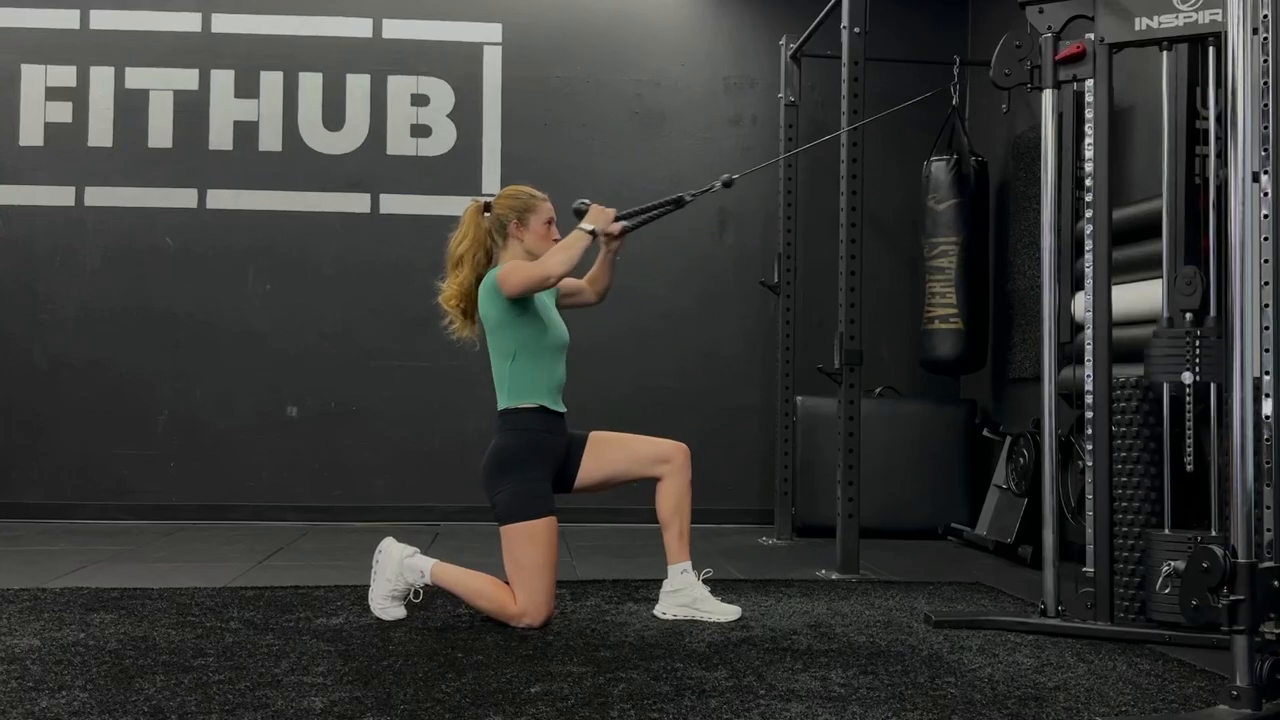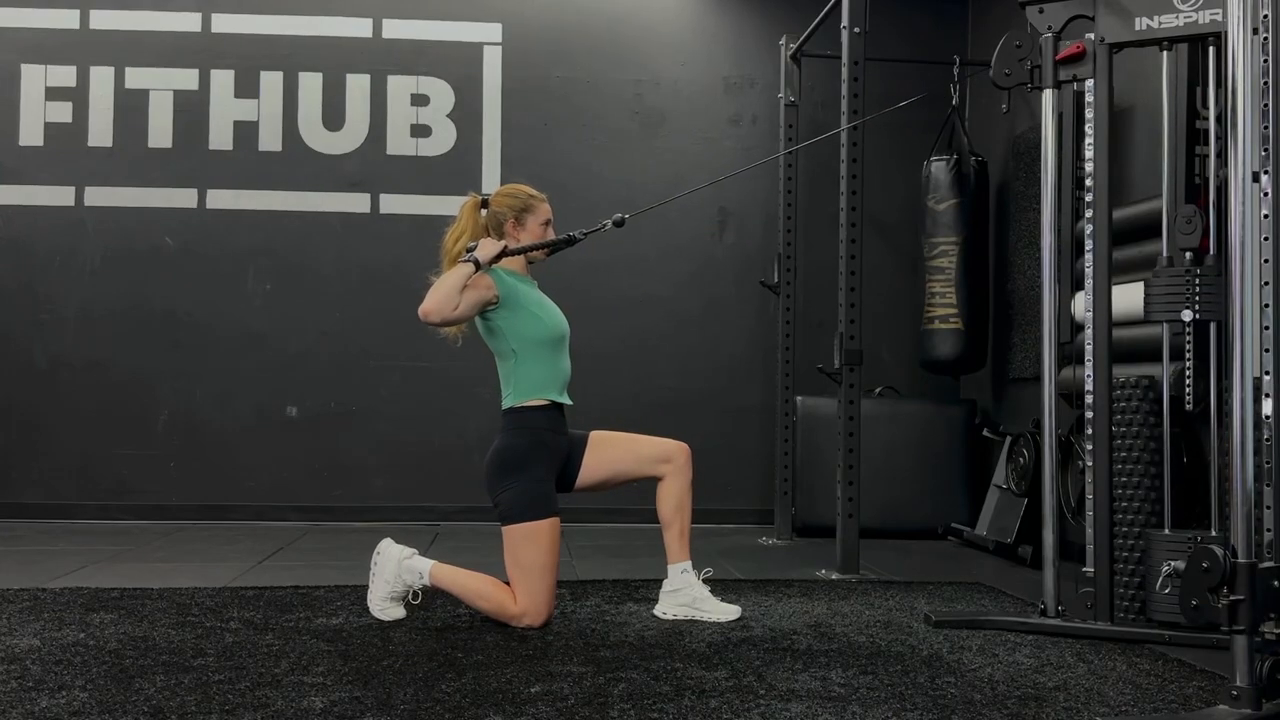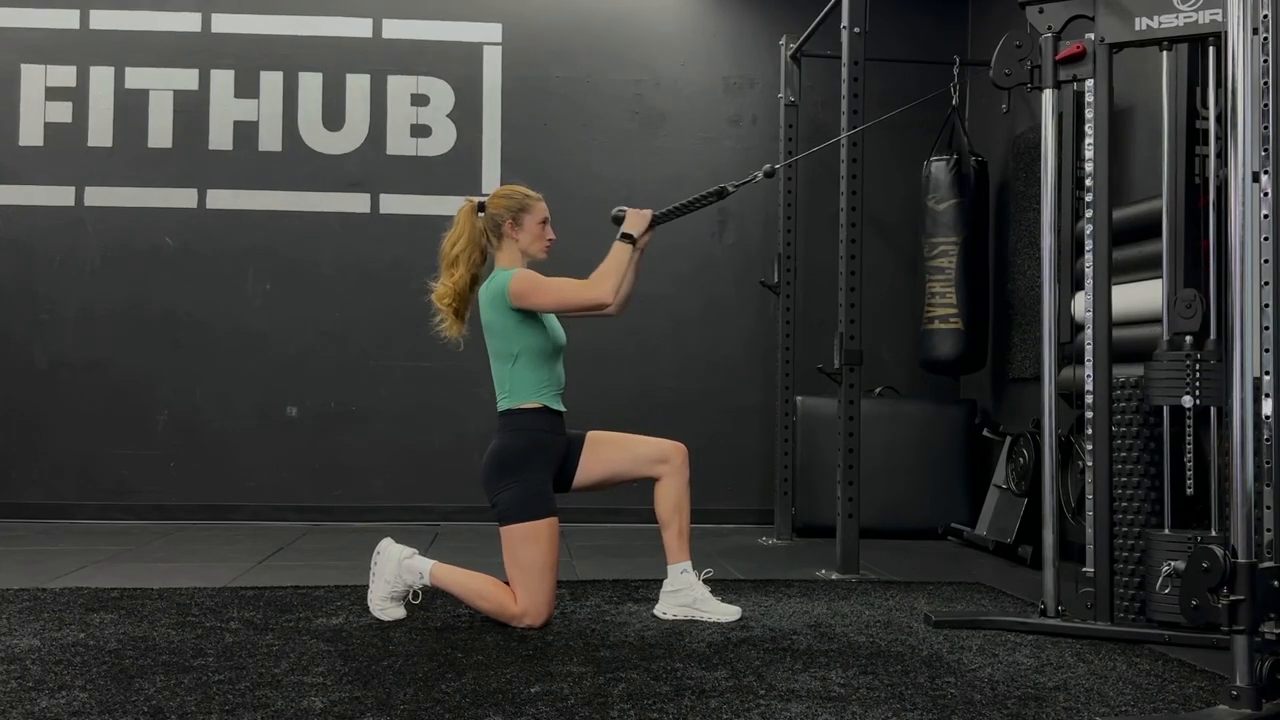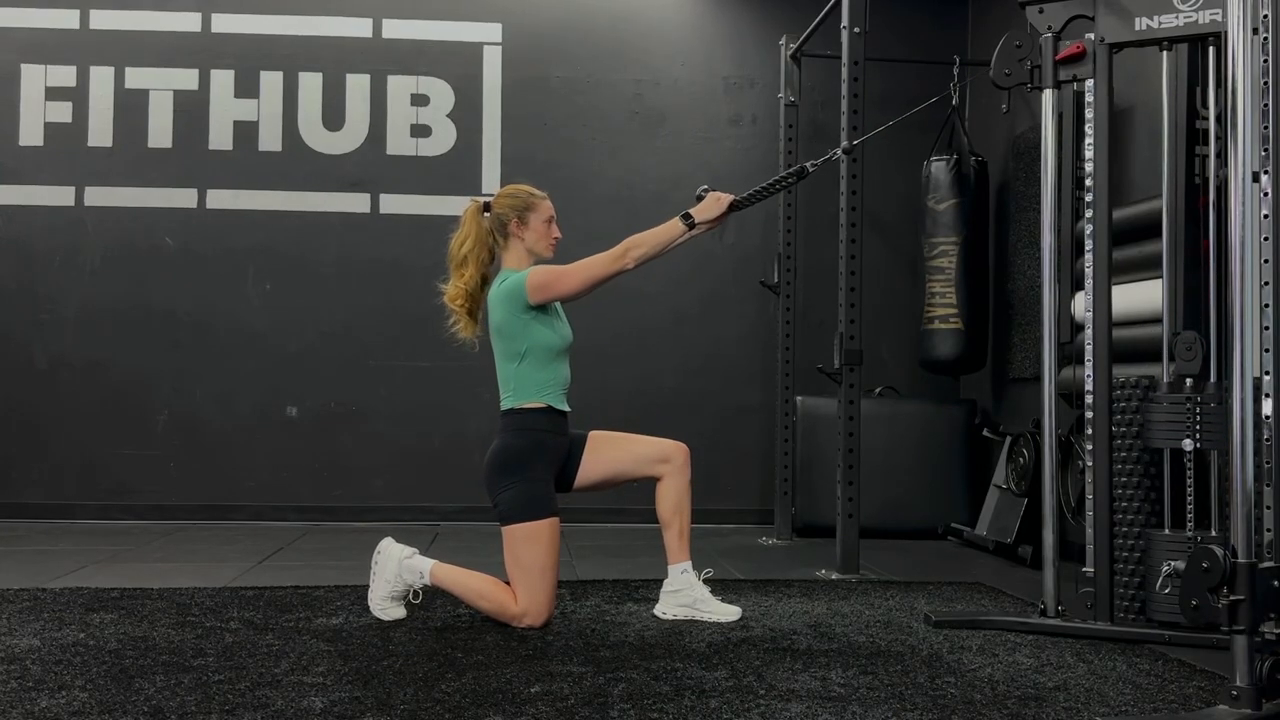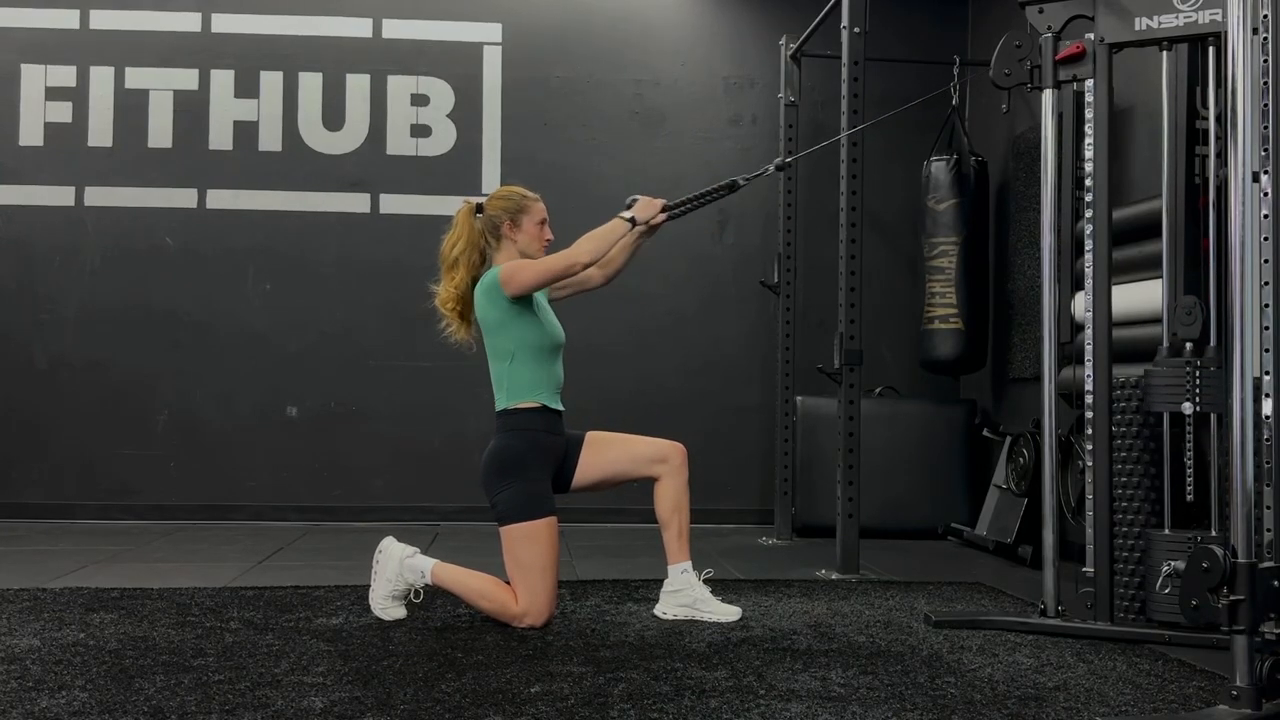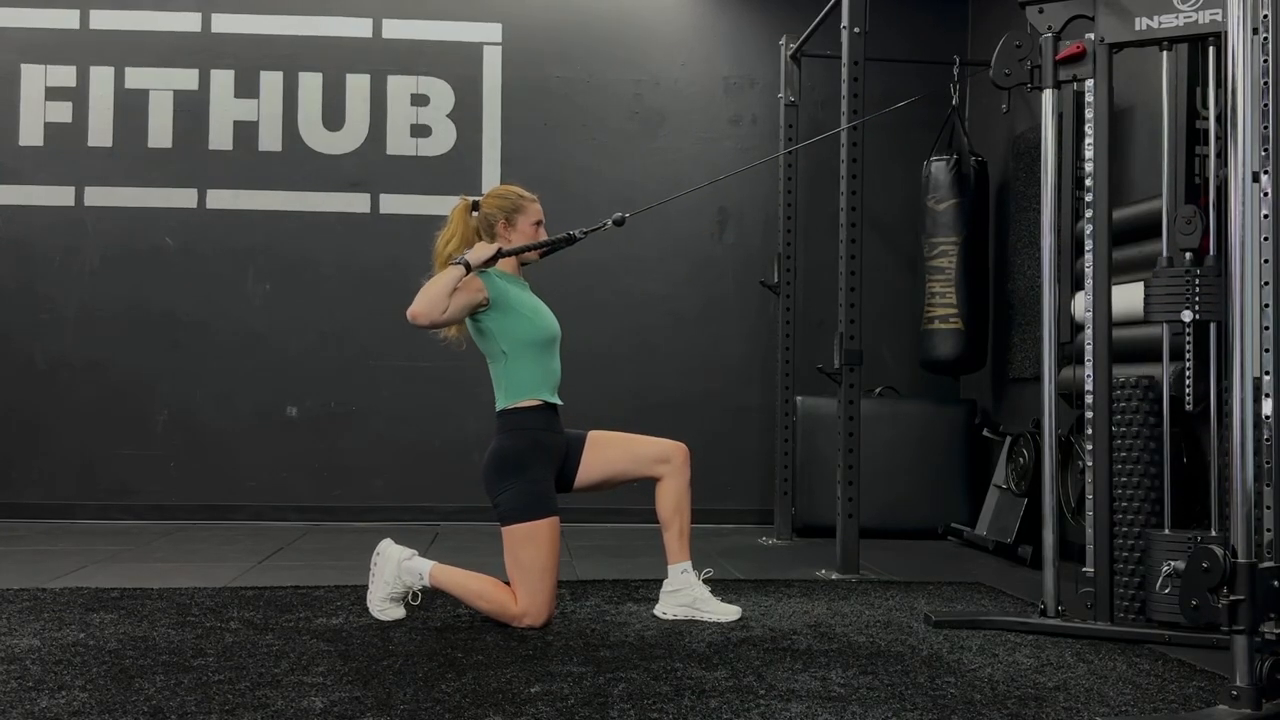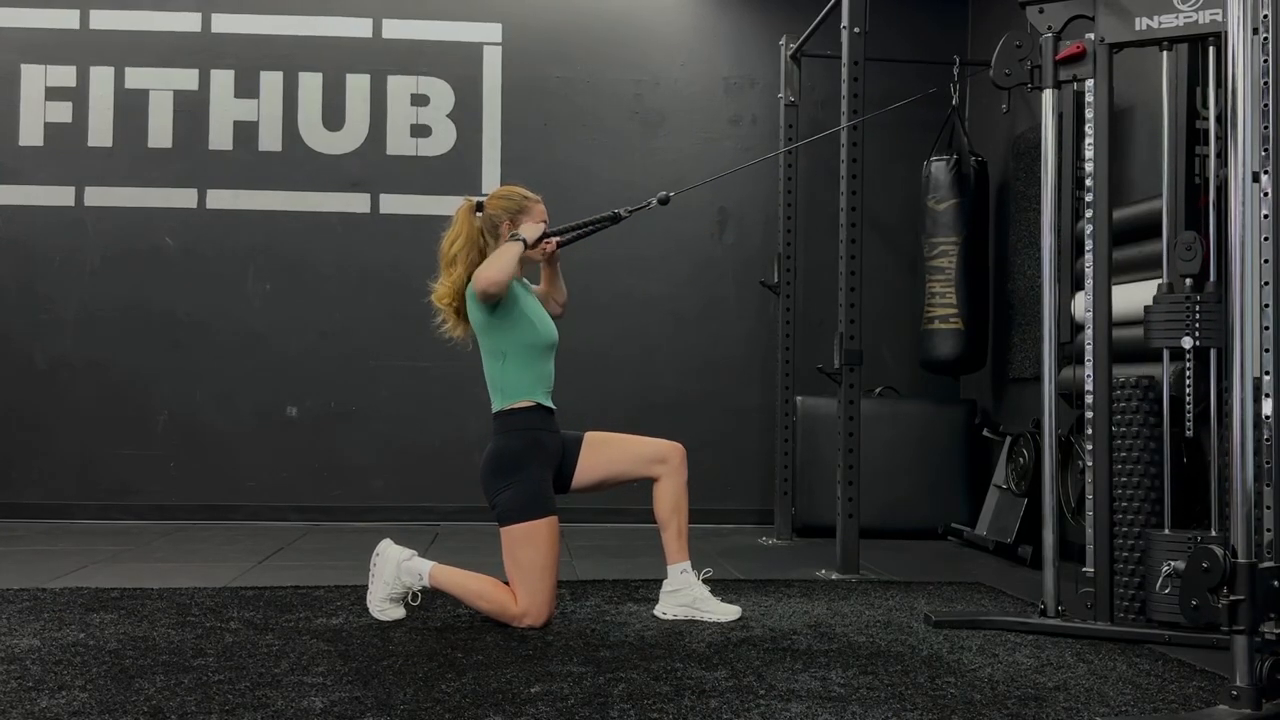
dt=0.7s
person 1, frame 1
left shoulder: (538, 286)
right shoulder: (501, 281)
left elbow: (591, 292)
right elbow: (554, 269)
left wrist: (609, 244)
right wrist: (590, 228)
left hip: (554, 441)
right hip: (520, 449)
left knee: (673, 457)
right knee: (529, 614)
left ankle: (680, 591)
right ankle: (410, 566)
person 1, frame 2
left shoulder: (520, 284)
right shoulder: (491, 284)
right elbow: (431, 311)
right wrist: (476, 258)
left hip: (555, 441)
right hip: (523, 449)
left knee: (675, 457)
right knee: (529, 614)
left ankle: (680, 590)
right ankle: (410, 567)
person 1, frame 3
left shoulder: (520, 287)
right shoulder: (508, 285)
left elbow: (610, 301)
right elbow: (603, 295)
left wrist: (638, 241)
right wrist: (628, 234)
left hip: (551, 442)
right hip: (520, 451)
left knee: (671, 457)
right knee: (529, 613)
left ankle: (680, 590)
right ankle: (409, 567)
person 1, frame 4
left shoulder: (530, 285)
right shoulder: (519, 286)
left elbow: (620, 260)
right elbow: (622, 258)
left wrist: (696, 224)
right wrist: (693, 216)
left hip: (554, 442)
right hip: (523, 451)
left knee: (673, 457)
right knee: (530, 614)
left ankle: (680, 590)
right ankle: (410, 567)
person 1, frame 5
left shoulder: (528, 287)
right shoulder: (500, 282)
left elbow: (595, 275)
right elbow: (577, 260)
left wrist: (642, 229)
right wrist: (632, 217)
left hip: (551, 442)
right hip: (518, 451)
left knee: (670, 457)
right knee: (531, 613)
left ankle: (680, 590)
right ankle: (411, 566)
person 1, frame 6
left shoulder: (513, 285)
right shoulder: (482, 285)
right elbow: (421, 314)
right wrist: (466, 261)
left hip: (551, 440)
right hip: (520, 448)
left knee: (672, 457)
right knee: (530, 614)
left ankle: (680, 590)
right ankle: (409, 568)
person 1, frame 7
left shoulder: (517, 287)
right shoulder: (487, 282)
left elbow: (556, 303)
right elbow: (494, 278)
left wrist: (551, 255)
right wrist: (524, 240)
left hip: (547, 442)
right hip: (517, 450)
left knee: (669, 457)
right knee: (530, 614)
left ankle: (680, 590)
right ankle: (408, 569)
